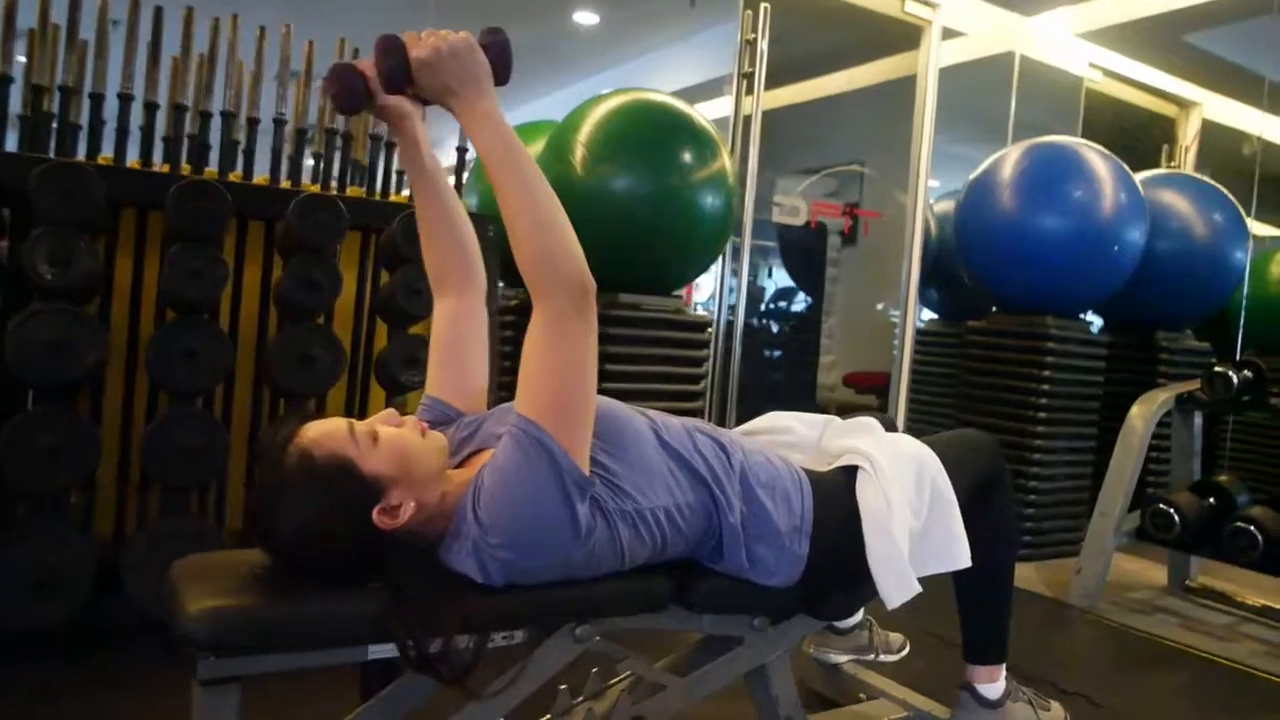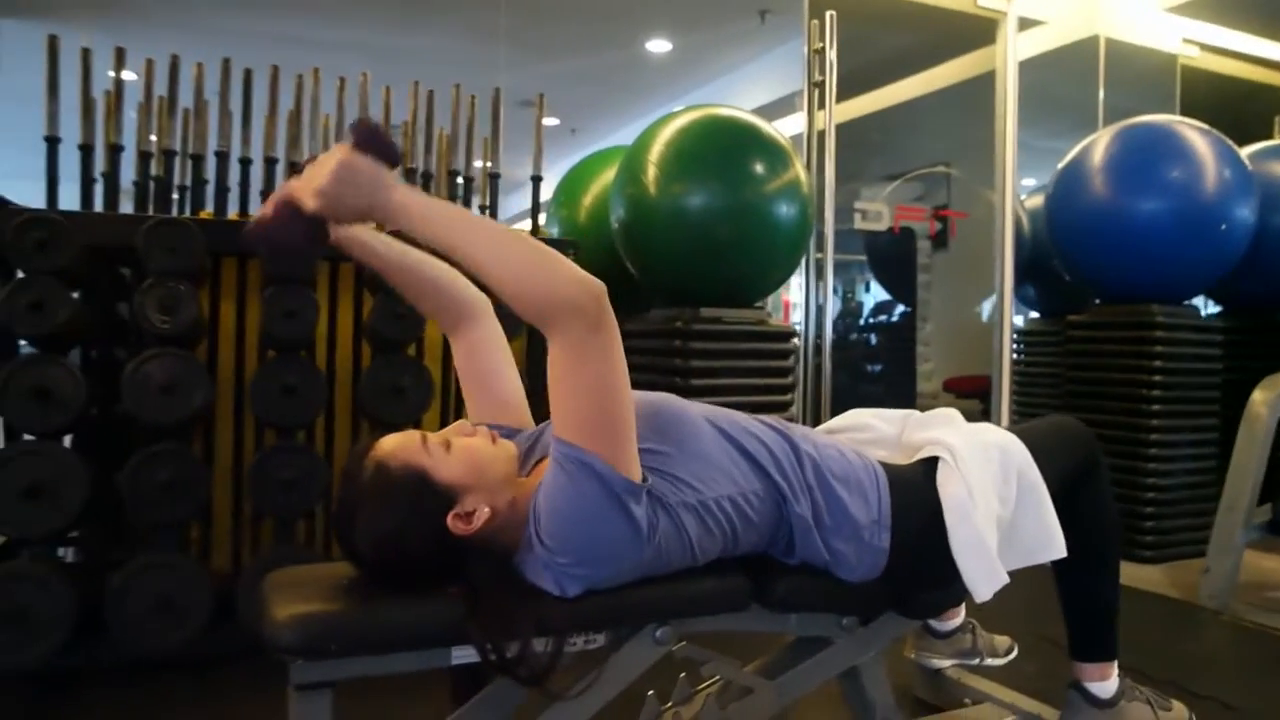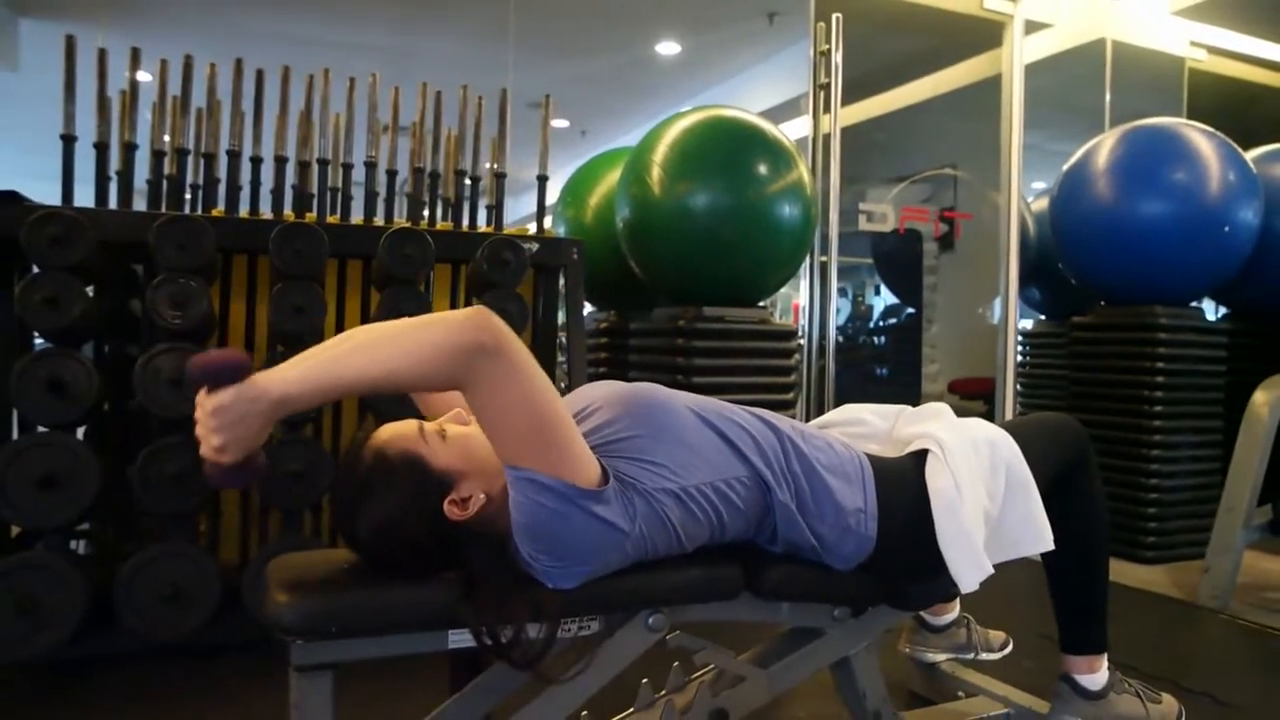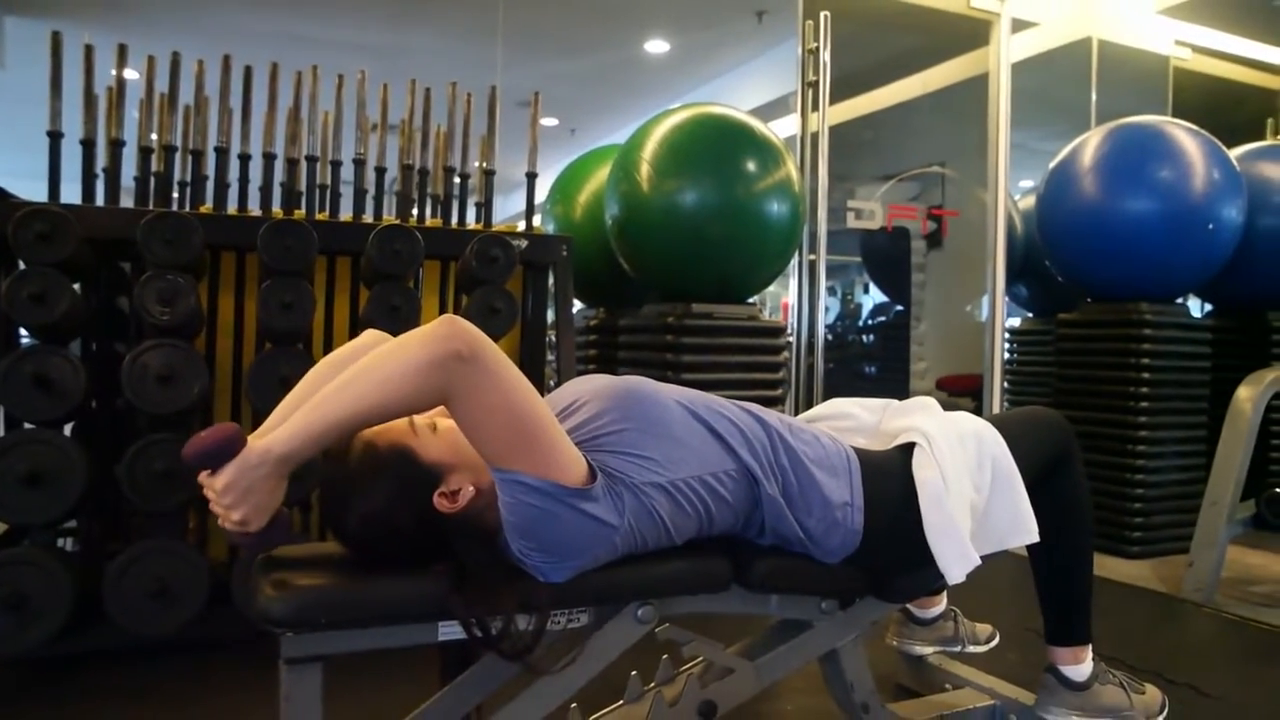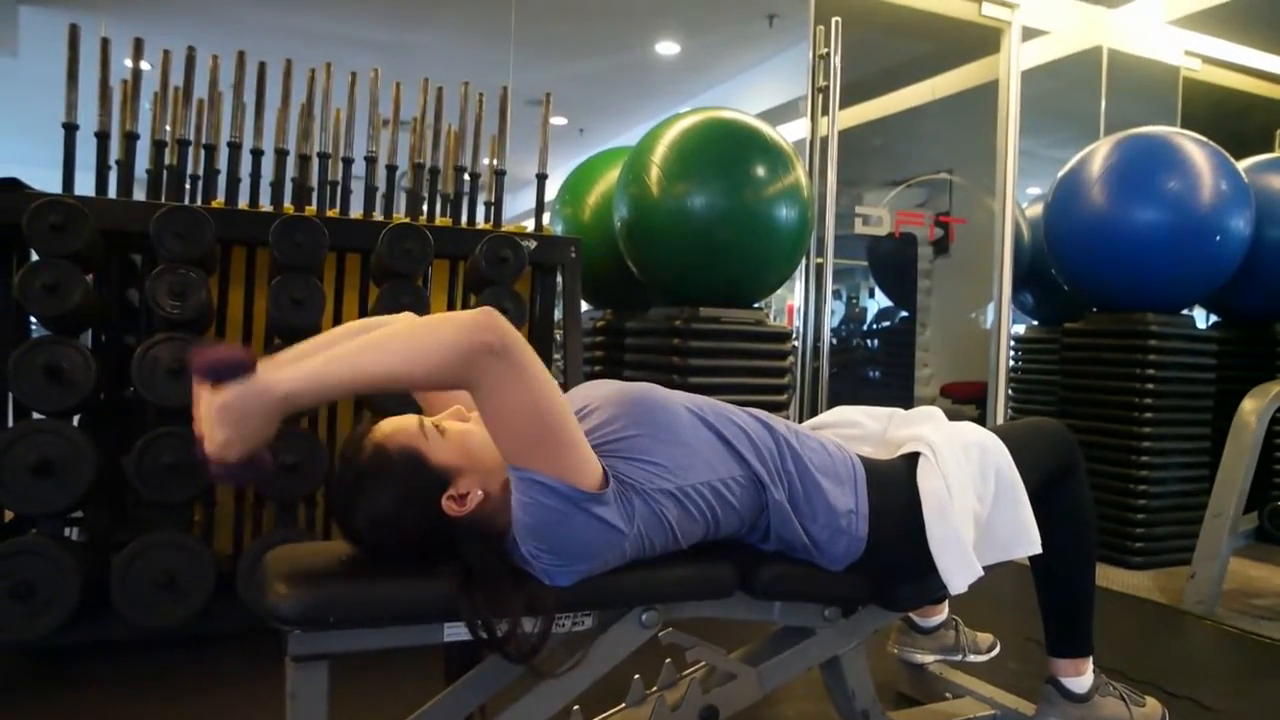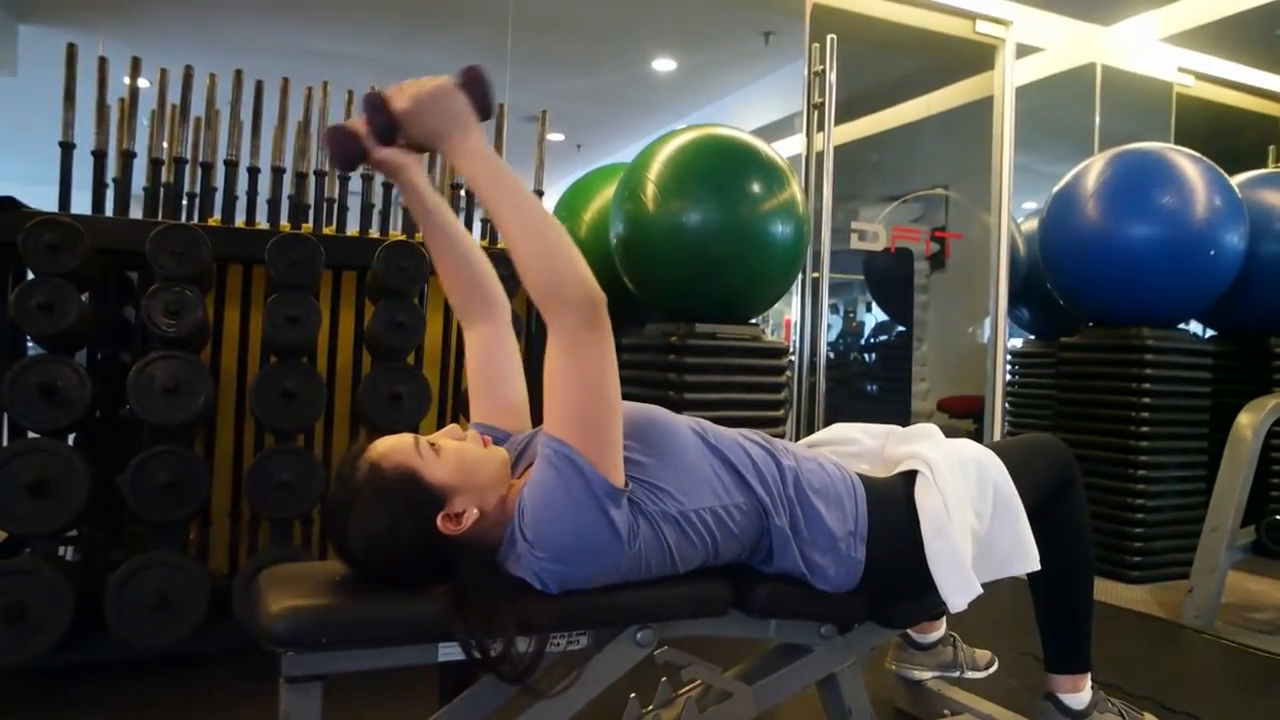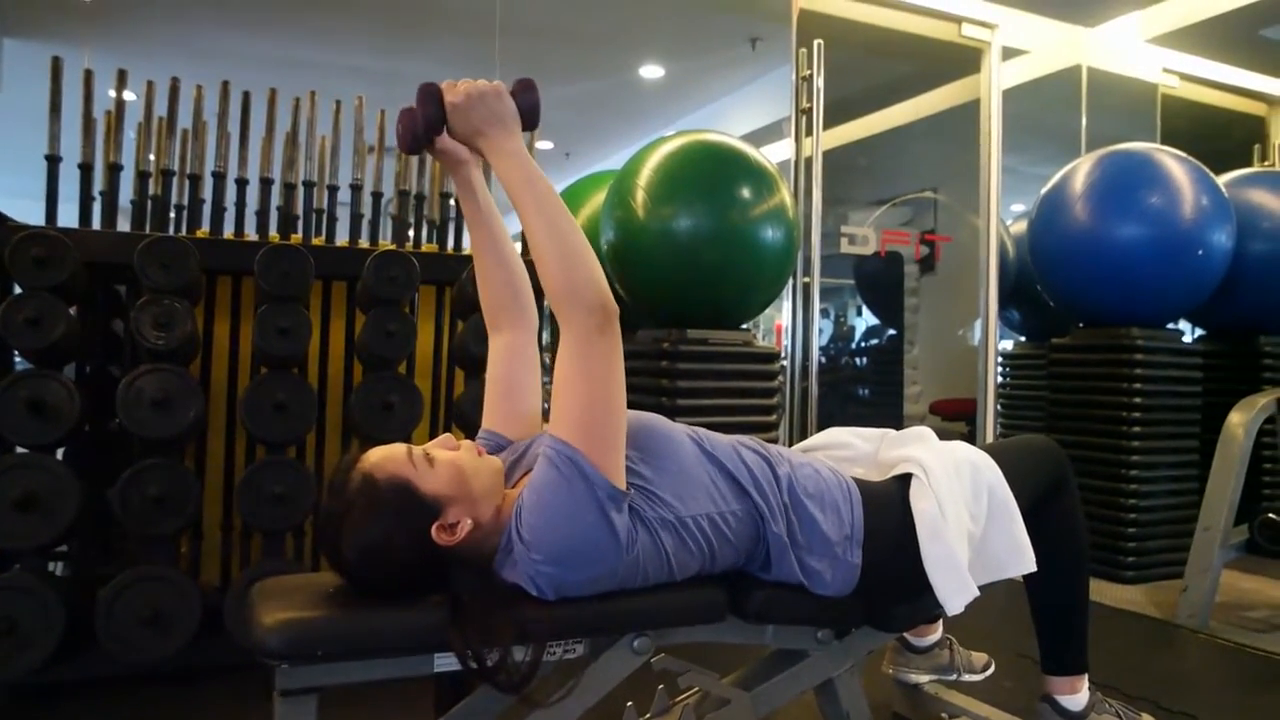
dt=0.7s
person 1, frame 1
left shoulder: (445, 447)
right shoulder: (517, 520)
left elbow: (459, 290)
right elbow: (568, 295)
left wrist: (410, 134)
right wrist: (474, 105)
right hip: (788, 529)
right knee: (979, 458)
left ankle: (840, 625)
person 1, frame 2
left shoulder: (518, 470)
right shoulder: (577, 530)
left elbow: (468, 313)
right elbow: (579, 307)
left wrist: (354, 228)
right wrist: (384, 195)
right hip: (866, 526)
left knee: (939, 429)
right knee: (1073, 447)
left ankle: (943, 627)
person 1, frame 3
left shoulder: (496, 484)
right shoulder: (561, 526)
left elbow: (445, 352)
right elbow: (479, 337)
left wrist: (274, 383)
right wrist: (267, 393)
right hip: (861, 512)
left knee: (934, 422)
right knee: (1061, 443)
left ankle: (936, 622)
person 1, frame 4
left shoulder: (483, 476)
right shoulder: (552, 520)
left elbow: (378, 343)
right elbow: (453, 346)
left wrist: (260, 438)
right wrist: (269, 459)
right hip: (849, 507)
left knee: (923, 417)
right knee: (1047, 435)
left ankle: (925, 615)
person 1, frame 5
left shoulder: (505, 488)
right shoulder: (559, 523)
left elbow: (408, 327)
right elbow: (484, 338)
left wrist: (262, 375)
right wrist: (262, 395)
right hip: (856, 515)
left knee: (924, 426)
right knee: (1050, 446)
left ankle: (925, 624)
person 1, frame 6
left shoulder: (506, 472)
right shoulder: (562, 528)
left elbow: (483, 313)
right elbow: (577, 310)
left wrist: (411, 180)
right wrist: (464, 144)
right hip: (849, 535)
left knee: (924, 443)
right knee: (1050, 462)
left ankle: (924, 638)
person 1, frame 7
left shoulder: (505, 475)
right shoulder: (561, 532)
left elbow: (513, 321)
right elbow: (591, 316)
left wrist: (467, 178)
right wrist: (503, 148)
right hip: (846, 538)
left knee: (920, 448)
right knee: (1044, 463)
left ankle: (922, 641)
